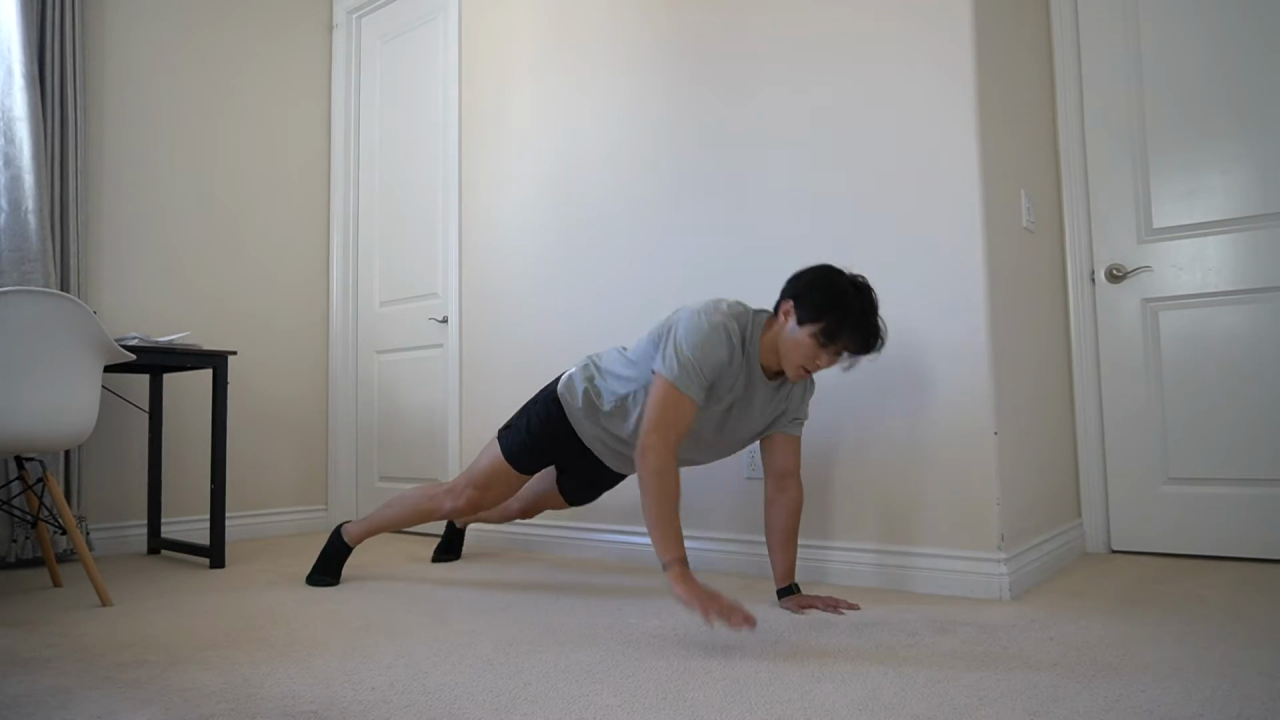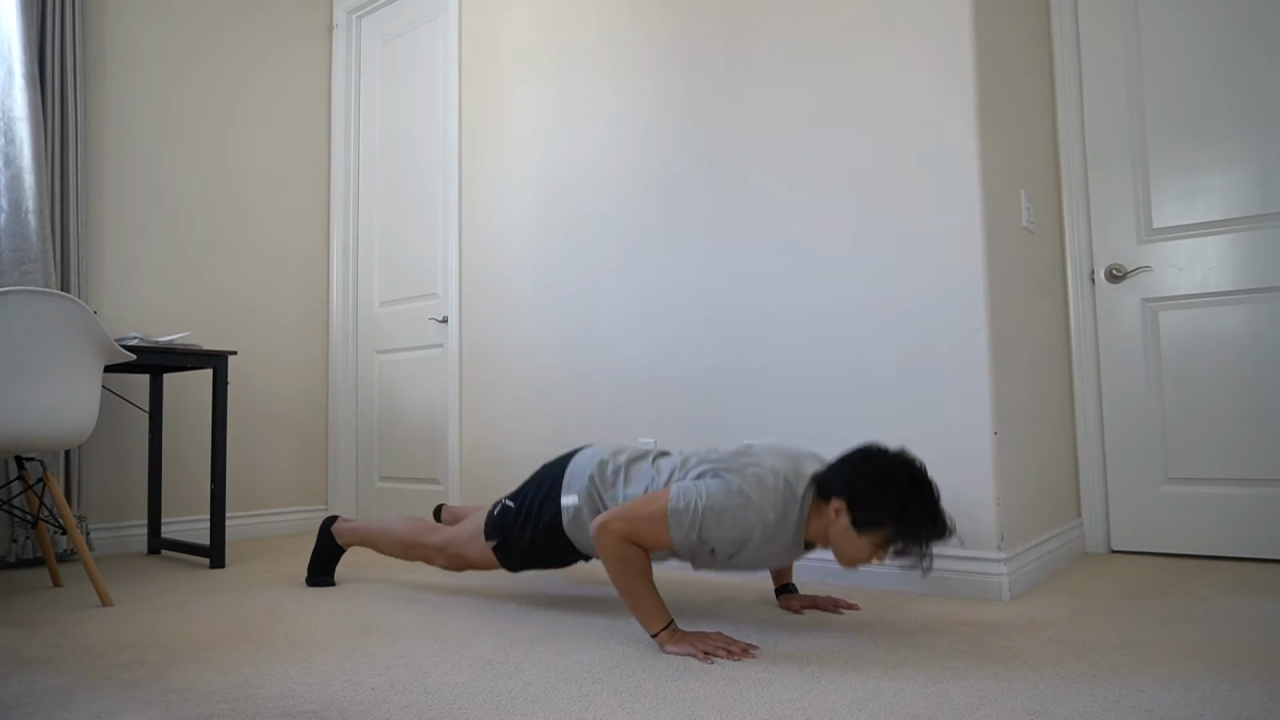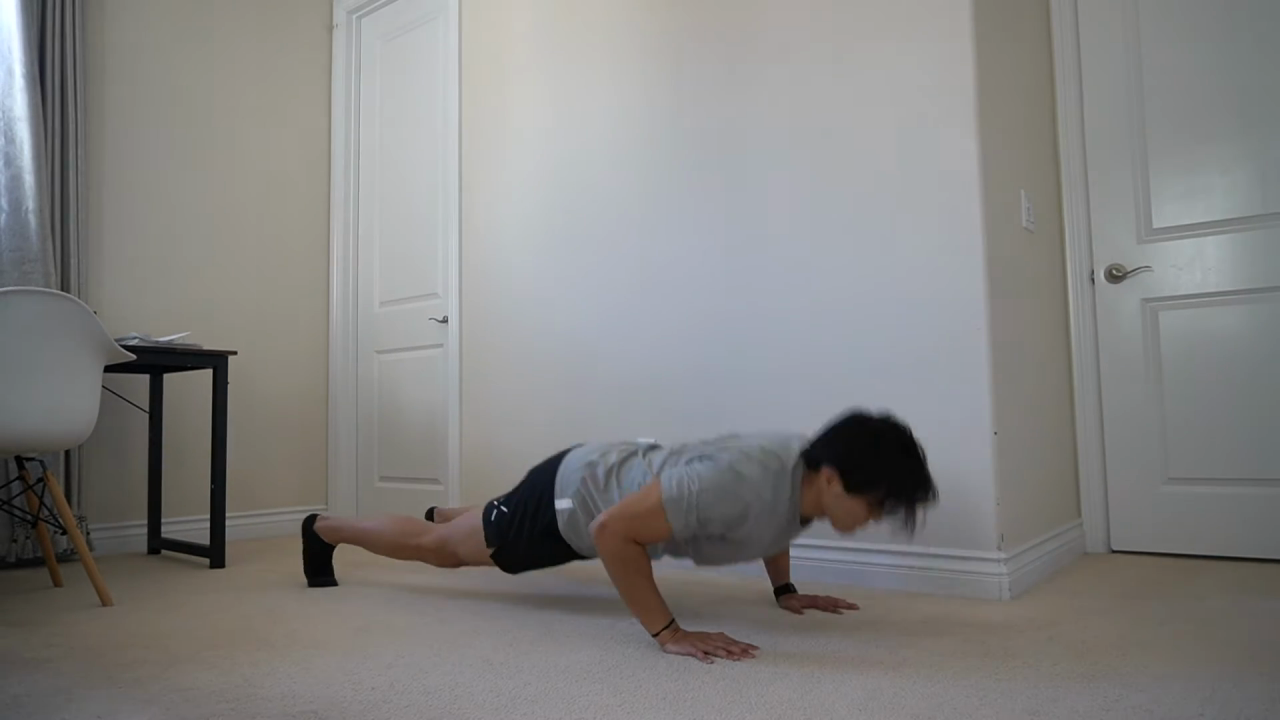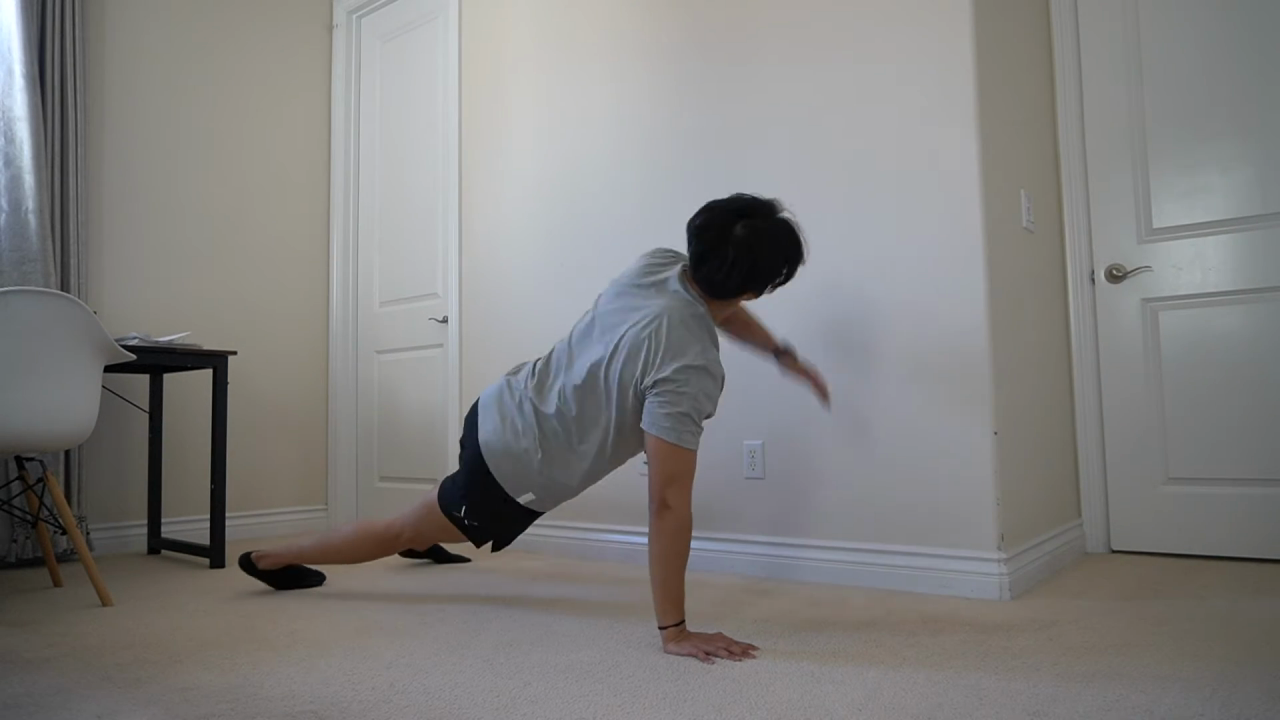
dt=0.5s
person 1, frame 1
left shoulder: (796, 388)
right shoulder: (714, 329)
left elbow: (784, 483)
right elbow: (656, 447)
left wrist: (788, 588)
right wrist: (680, 577)
left hip: (615, 454)
right hip: (580, 406)
left knee: (522, 506)
right knee: (465, 494)
left ankle: (458, 528)
right ankle: (348, 535)
person 1, frame 2
left shoulder: (820, 479)
right shoulder: (752, 514)
right elbow: (611, 531)
left wrist: (787, 588)
right wrist: (666, 631)
left hip: (610, 482)
right hip: (579, 497)
right knee: (446, 550)
left ankle: (455, 510)
right ankle: (341, 530)
person 1, frame 3
left shoulder: (807, 461)
right shoulder: (743, 485)
right elbow: (612, 528)
left wrist: (786, 591)
right wrist: (666, 629)
left hip: (604, 472)
right hip: (573, 497)
right knee: (438, 548)
left ankle: (447, 513)
right ankle: (325, 528)
person 1, frame 4
left shoulder: (659, 263)
right shoulder: (691, 367)
left elbow: (712, 307)
right elbow: (669, 501)
left wrist: (782, 352)
right wrist: (673, 630)
left hip: (499, 409)
right hip: (516, 469)
right knee: (408, 528)
left ankle: (422, 542)
right ankle: (271, 559)
